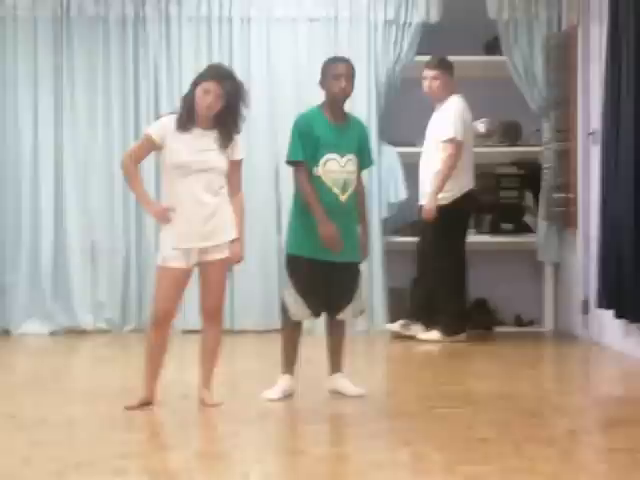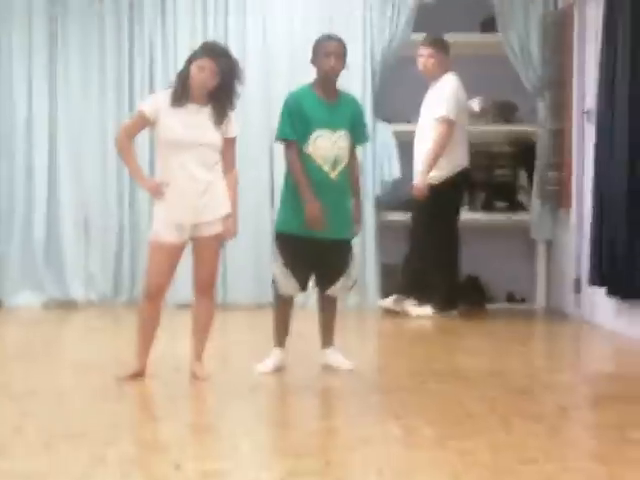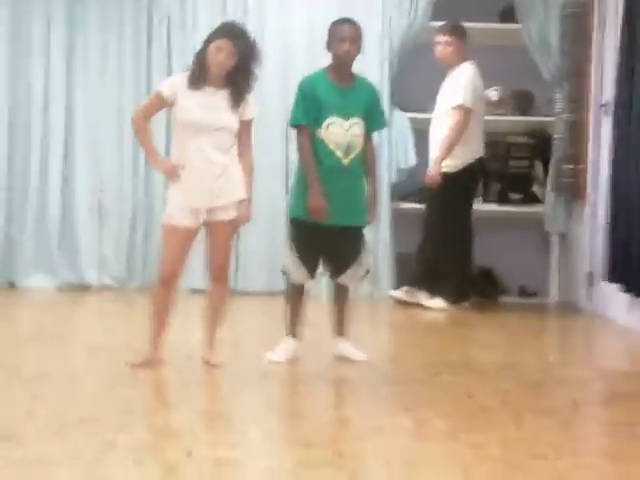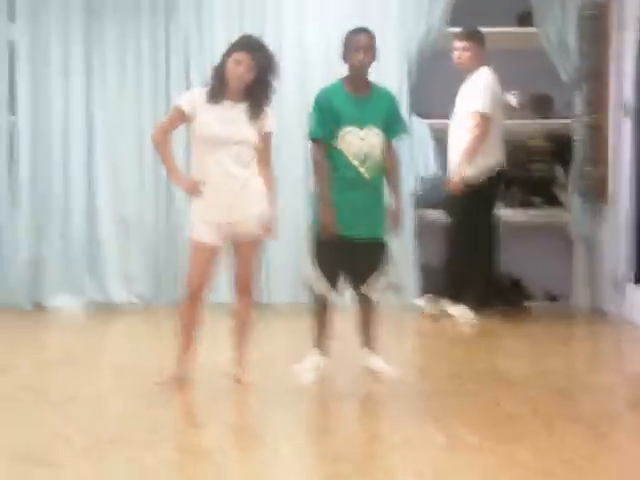
dt=0.1s
person 1, frame 1
left shoulder: (358, 128)
right shoulder: (306, 123)
right elbow: (301, 176)
left wrist: (363, 226)
right wrist: (322, 221)
left hip: (346, 237)
right hip: (308, 237)
left knee: (340, 309)
right knee: (295, 309)
left ankle: (337, 374)
right ankle: (286, 376)
person 1, frame 2
left shoulder: (352, 105)
right shoulder: (296, 101)
left elbow: (352, 157)
right elbow: (291, 154)
left wrist: (356, 202)
right wrist: (308, 200)
left hip: (338, 213)
right hip: (299, 214)
left knee: (331, 284)
right knee: (286, 284)
left ankle: (329, 349)
right ankle: (278, 350)
person 1, frame 3
left shoulder: (367, 91)
right shoulder: (311, 86)
left elbow: (368, 143)
right elbow: (303, 140)
left wrist: (373, 189)
right wrist: (313, 189)
left hip: (350, 199)
right hip: (315, 197)
left knee: (344, 273)
right knee: (299, 272)
left ankle: (341, 338)
right ankle: (290, 337)
person 1, frame 4
left shoulder: (386, 99)
right shoulder: (328, 97)
left elbow: (388, 151)
right elbow: (319, 153)
left wrist: (396, 199)
right wrist: (324, 204)
left hip: (370, 210)
right hip: (337, 209)
left knee: (366, 284)
right knee: (323, 284)
left ankle: (370, 351)
right ankle: (318, 353)
person 2, frame 1
left shoulder: (229, 139)
right shoulder: (168, 128)
left elbow: (235, 192)
right elbow: (129, 162)
left wrist: (238, 238)
right wrist: (149, 204)
left hip: (218, 235)
right hip: (178, 235)
left knee: (213, 314)
right knee: (161, 315)
left ankle: (205, 387)
right ankle: (149, 390)
person 2, frame 2
left shoulder: (223, 115)
right shoulder: (161, 103)
left elbow: (229, 168)
right elbow: (123, 138)
left wrist: (232, 213)
right wrist: (142, 179)
left hip: (211, 210)
right hip: (171, 210)
left knee: (205, 288)
right knee: (153, 289)
left ankle: (197, 360)
right ankle: (141, 362)
person 2, frame 3
left shoulder: (240, 98)
right shoulder: (179, 85)
left elbow: (245, 152)
right elbow: (140, 119)
left wrist: (247, 198)
right wrist: (158, 161)
left hip: (226, 195)
right hip: (186, 193)
left knee: (219, 274)
right knee: (168, 273)
left ankle: (209, 346)
right ankle: (154, 348)
person 2, frame 4
left shoulder: (259, 111)
right shoulder: (198, 100)
left elbow: (265, 165)
right elbow: (160, 135)
left wrist: (270, 210)
right wrist: (179, 177)
left hip: (248, 209)
right hip: (209, 208)
left knee: (245, 288)
right knee: (194, 289)
left ankle: (238, 364)
right ankle: (182, 365)
person 3, frame 1
left shoulder: (454, 107)
right shoulder: (443, 109)
left elbow: (452, 153)
left wrist: (432, 197)
left hip: (449, 200)
right hip: (441, 199)
left knee: (445, 262)
right knee: (429, 260)
left ankle: (451, 325)
right ankle: (418, 319)
person 3, frame 2
left shoulder: (448, 85)
right shoulder: (438, 87)
left elbow: (444, 132)
left wrist: (424, 175)
left hip: (442, 178)
right hip: (435, 177)
left knee: (437, 239)
right knee: (422, 237)
left ankle: (442, 301)
right ankle: (410, 294)
person 3, frame 3
left shoulder: (466, 74)
right shoulder: (455, 75)
left elbow: (461, 120)
left wrist: (439, 162)
left hip: (458, 167)
right hip: (449, 166)
left knee: (451, 229)
right knee: (436, 227)
left ankle: (454, 293)
right ankle: (425, 286)
person 3, frame 4
left shoulder: (483, 79)
right shoulder: (472, 81)
left elbow: (480, 127)
left wrist: (460, 169)
left hip: (477, 174)
right hip: (469, 173)
left knee: (473, 236)
right knee: (461, 235)
left ankle: (477, 300)
right ankle: (454, 296)
